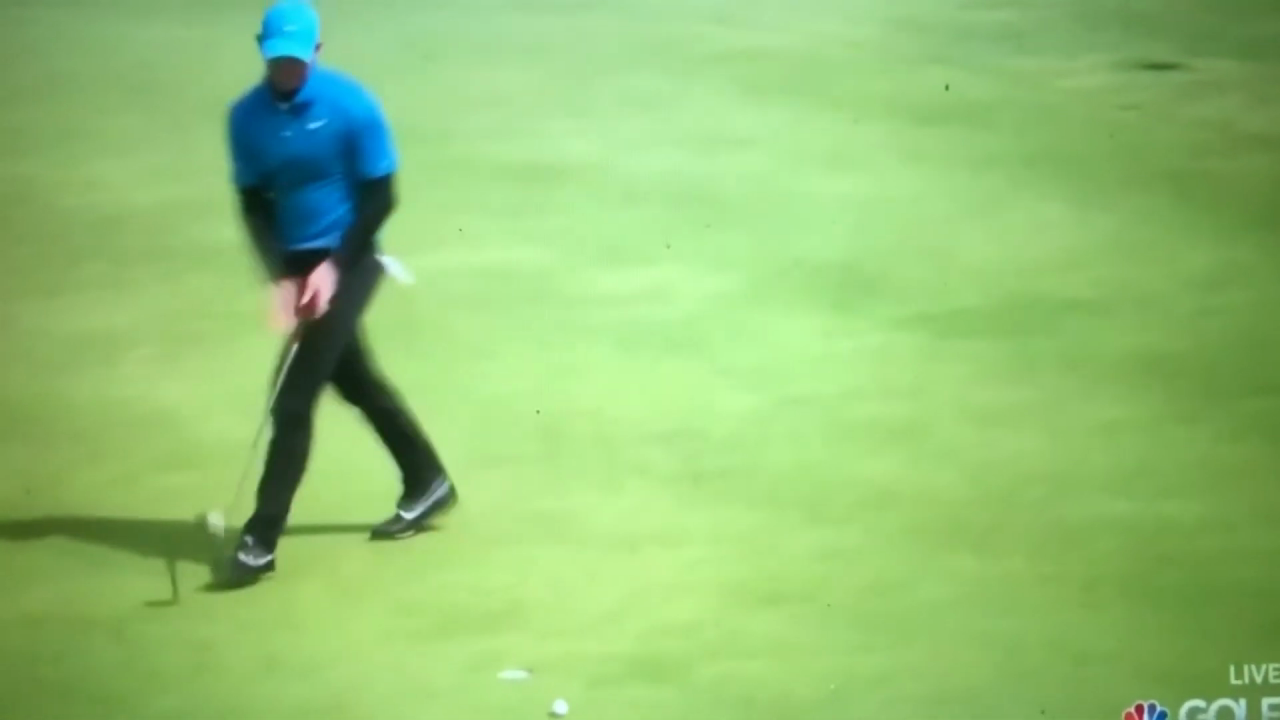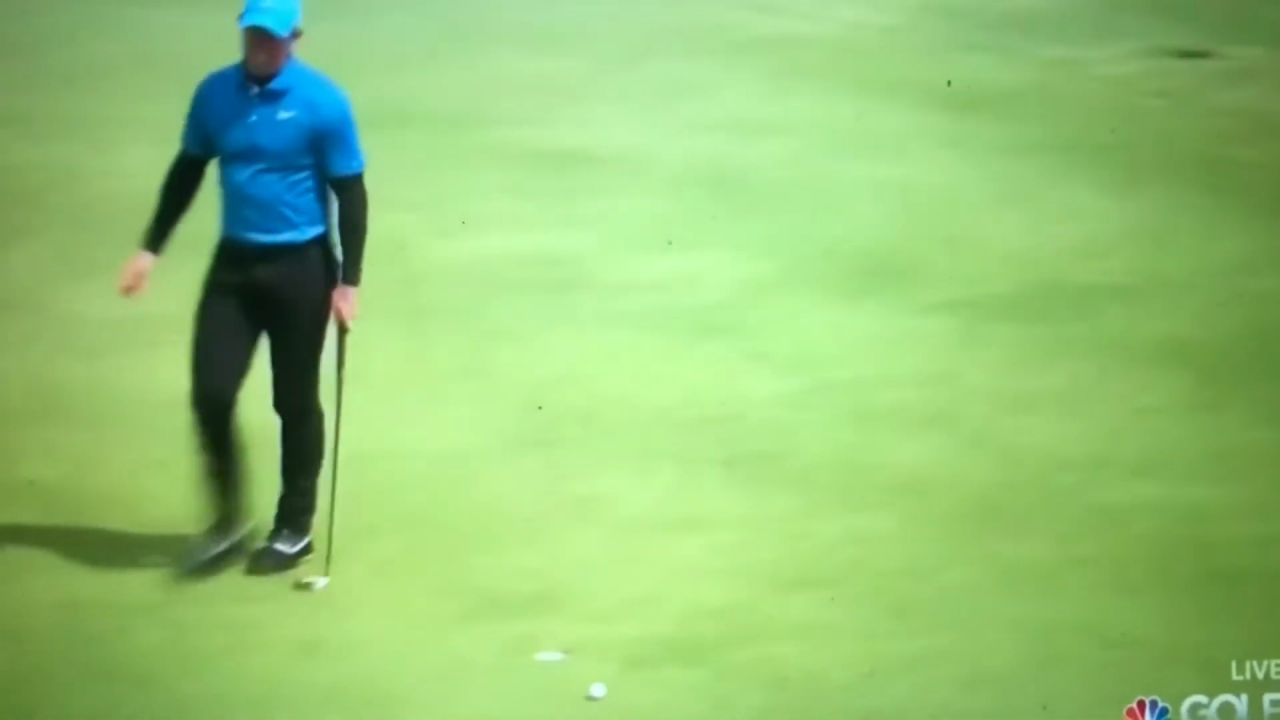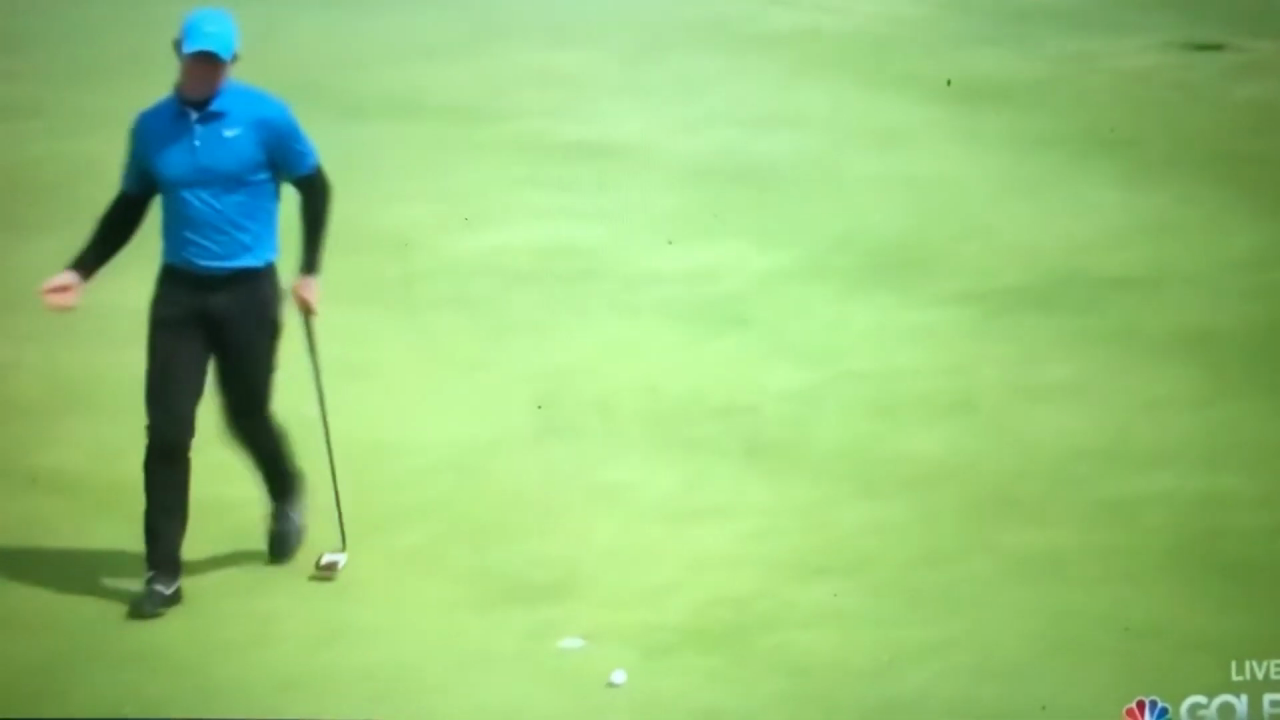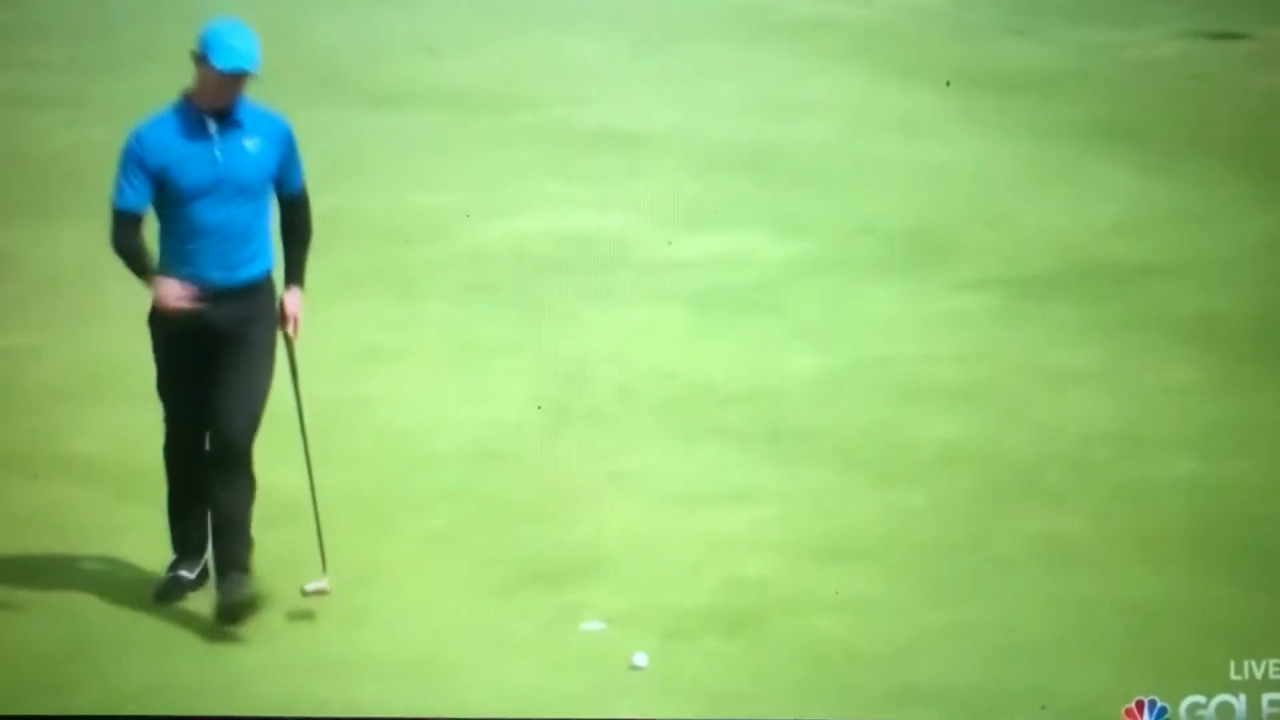
dt=0.4s
person 1, frame 1
left shoulder: (351, 106)
right shoulder: (245, 115)
left elbow: (380, 196)
right elbow: (256, 206)
left wrist: (332, 267)
right wrist: (279, 279)
left hip: (344, 264)
right hip: (294, 266)
left knee: (295, 397)
right knee: (354, 380)
left ankle: (263, 539)
right ankle: (427, 483)
person 1, frame 2
left shoulder: (323, 103)
right shoulder: (213, 94)
left elbow: (351, 195)
right elbow: (186, 170)
left wrist: (347, 281)
right wrist: (151, 248)
left hip: (301, 265)
right hip: (234, 264)
left knee: (295, 401)
right knee: (210, 395)
left ankle: (295, 526)
right ankle: (228, 520)
person 1, frame 3
left shoulder: (265, 117)
right shoulder: (150, 128)
left elbow: (315, 188)
right elbow: (129, 207)
left wrist: (309, 271)
right wrist: (80, 271)
left hip: (248, 292)
right hip: (179, 294)
left knee: (249, 420)
right knee: (168, 434)
left ankle: (287, 497)
right ankle: (164, 573)
person 1, frame 4
left shoulder: (272, 132)
right shoulder: (151, 141)
left elbow: (295, 207)
right elbow: (124, 229)
left wrist: (294, 285)
right wrist: (155, 280)
left hip: (249, 305)
right hip: (182, 310)
left knee: (232, 440)
right knee: (185, 439)
right ankle: (188, 554)
